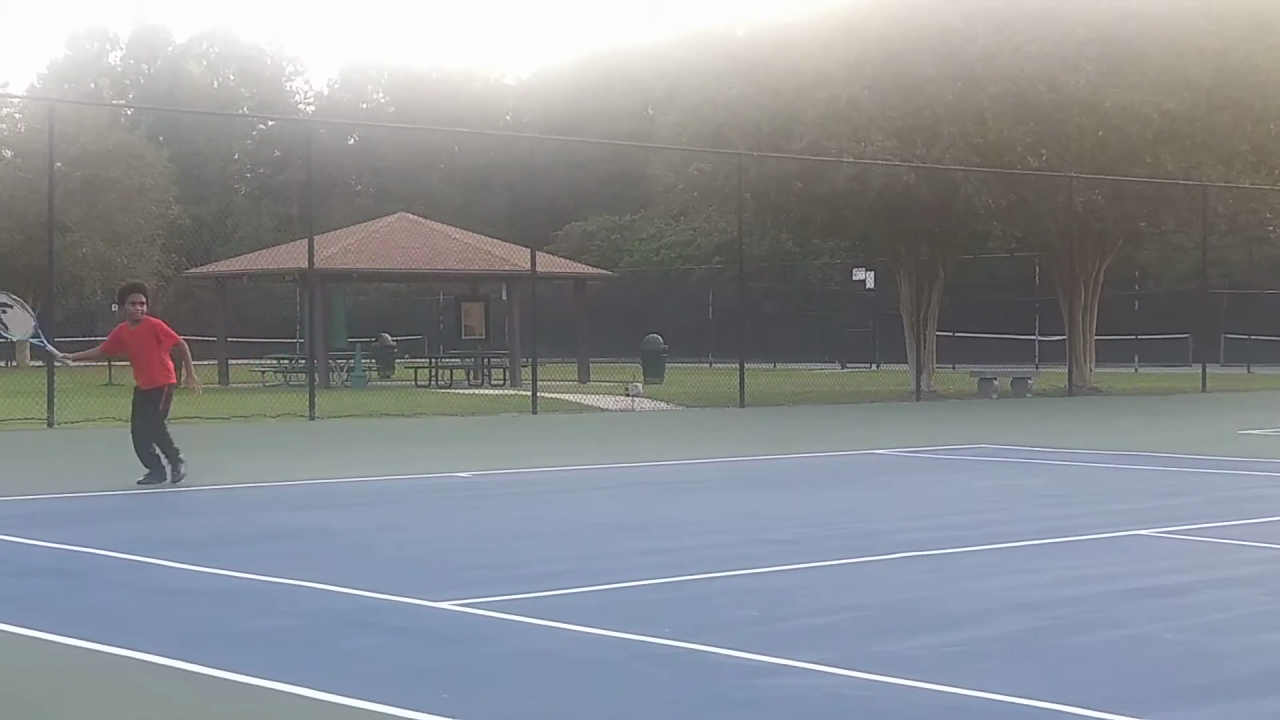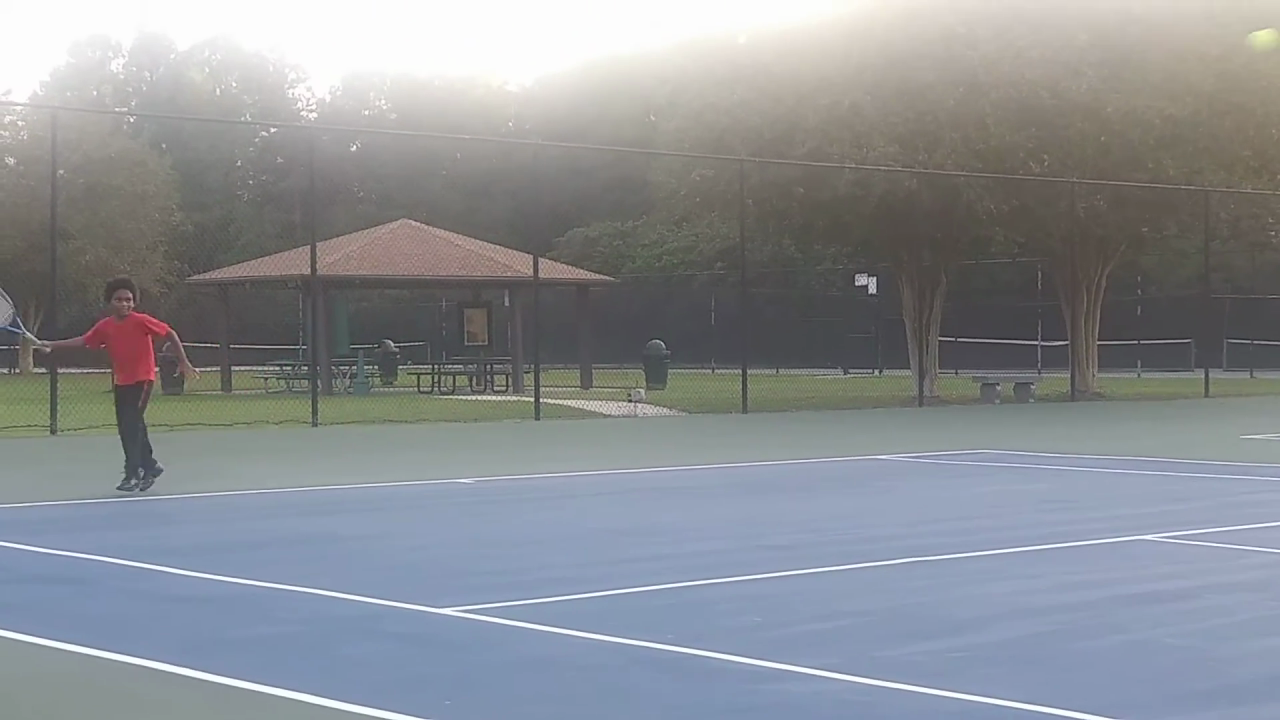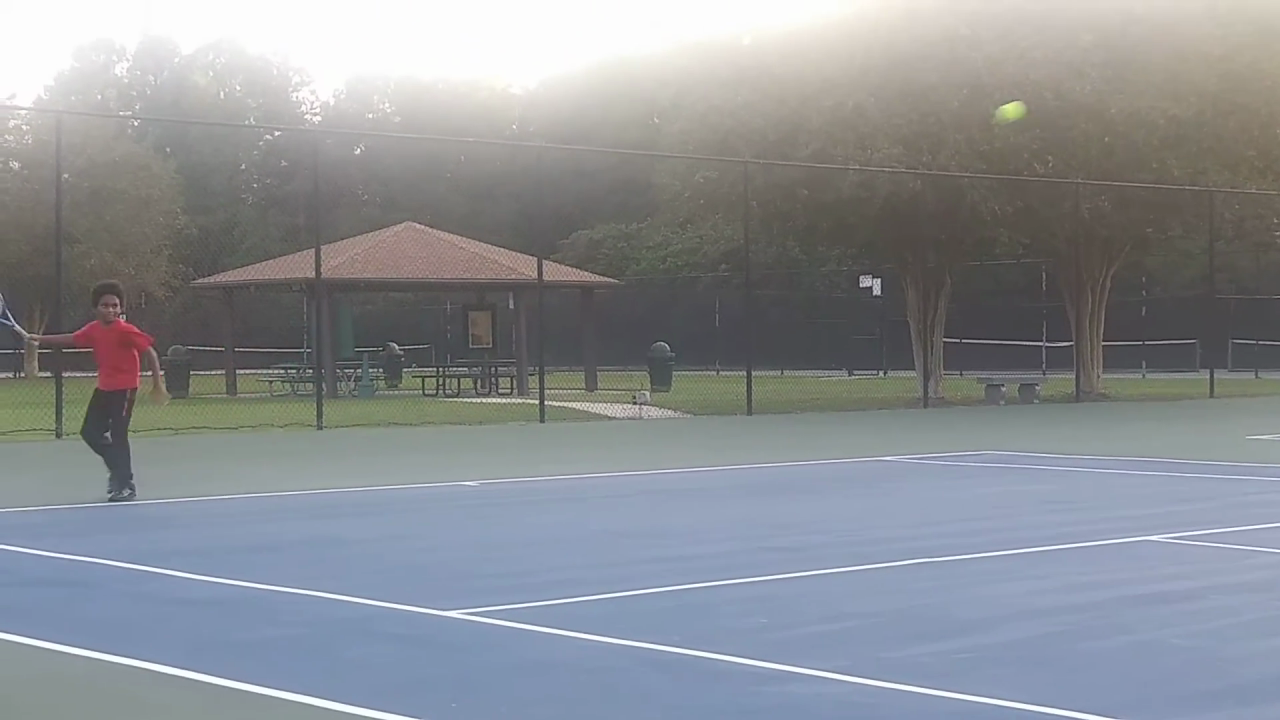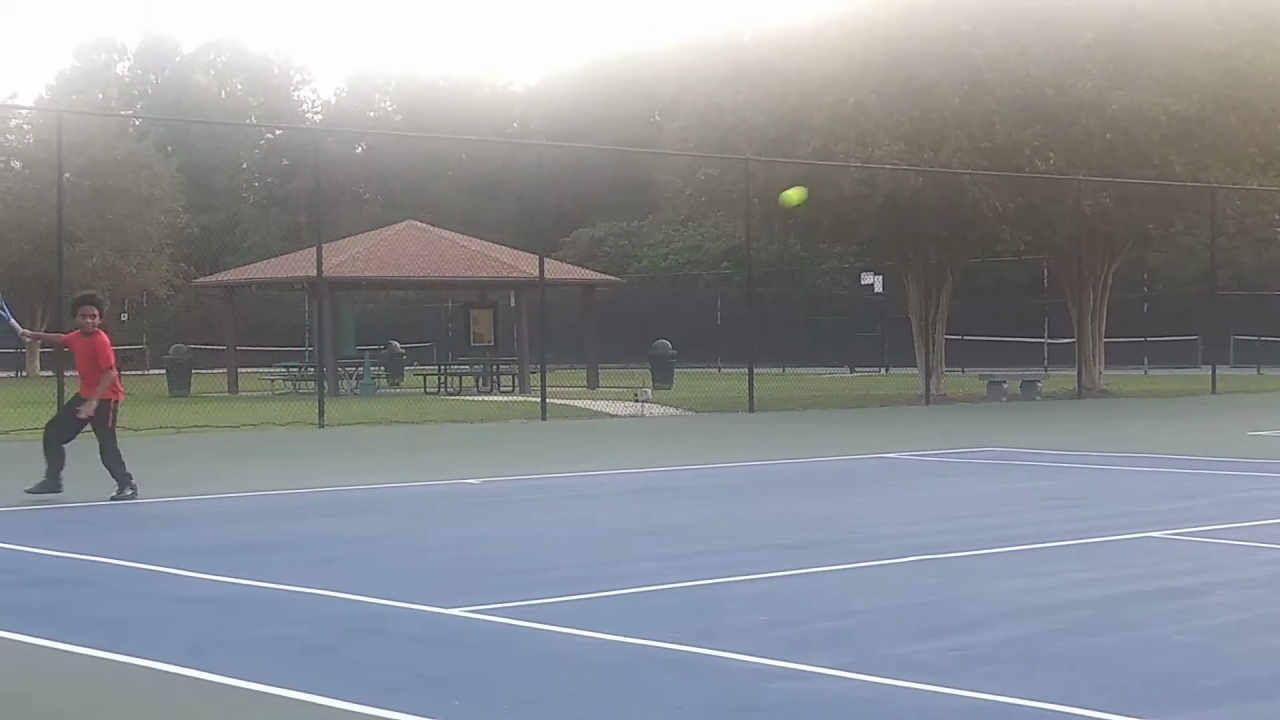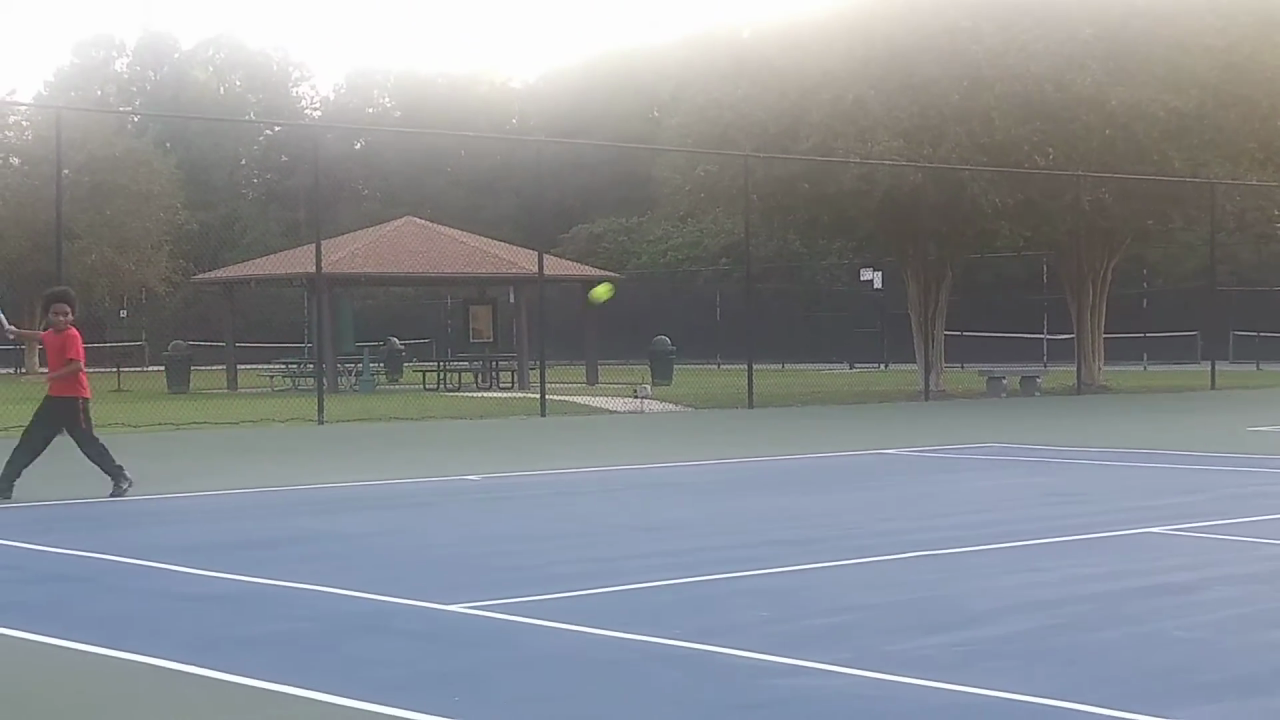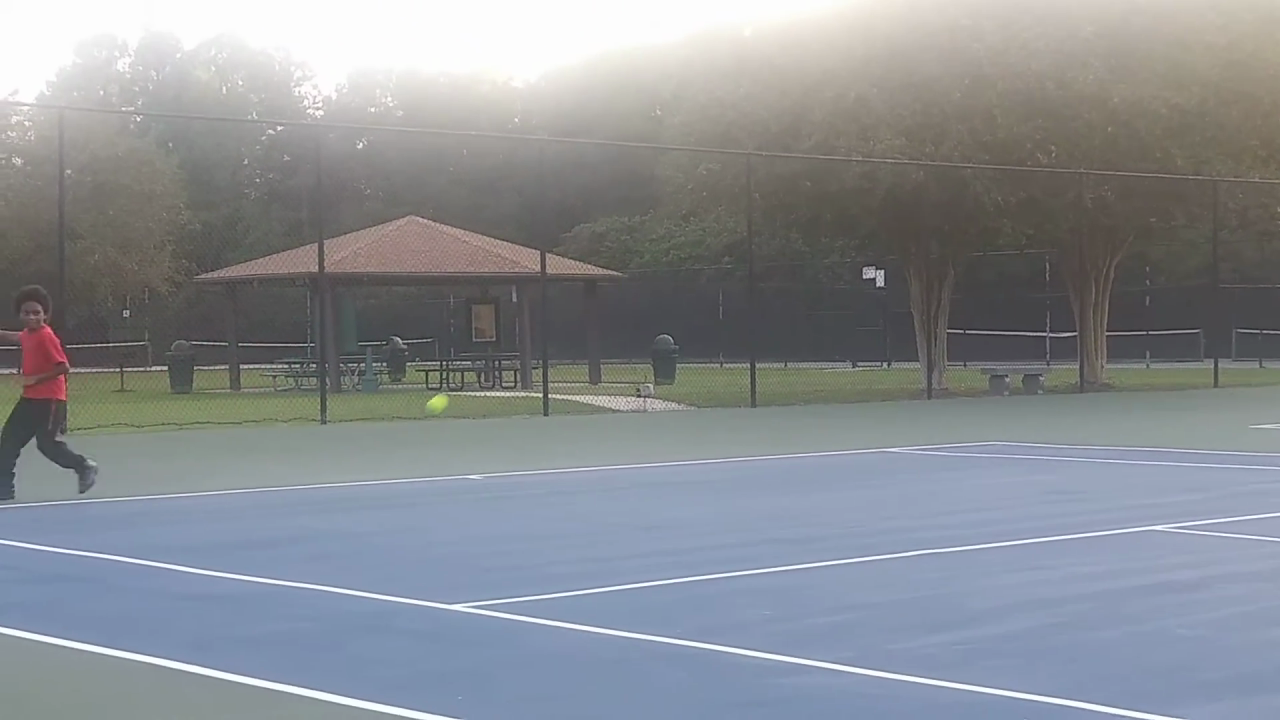
dt=0.1s
person 1, frame 1
left shoulder: (155, 325)
right shoulder: (120, 332)
left elbow: (182, 345)
right elbow: (100, 351)
left wrist: (190, 373)
right wrist: (73, 357)
left hip: (162, 383)
right hip: (142, 386)
left knee: (153, 426)
right knee: (138, 431)
left ankle: (175, 459)
right ankle: (156, 470)
person 1, frame 2
left shoulder: (141, 320)
right shoulder: (105, 326)
left elbow: (170, 334)
right elbow: (82, 341)
left wrist: (184, 362)
right wrist: (52, 345)
left hip: (141, 381)
right hip: (121, 383)
left knee: (132, 426)
right knee: (128, 429)
left ankle: (134, 475)
right ankle: (150, 465)
person 1, frame 3
left shoulder: (124, 330)
right shoulder: (93, 329)
left elbow: (149, 352)
right elbow: (71, 339)
left wrist: (158, 383)
right wrist: (41, 339)
left hip: (124, 388)
right hip: (103, 387)
left knee: (118, 434)
right knee: (89, 432)
left ankle: (126, 484)
right ankle: (119, 471)
person 1, frame 4
left shoulder: (101, 341)
right shoulder: (78, 336)
left elbow: (111, 373)
right elbow: (62, 339)
left wrist: (95, 402)
right wrist: (32, 335)
left hip: (105, 398)
right hip: (83, 396)
left knee: (107, 443)
right knee: (53, 433)
left ankle: (127, 485)
right ankle: (53, 480)
person 1, frame 5
left shoulder: (71, 336)
right shoulder: (53, 334)
left elbow: (77, 366)
left wrist: (47, 377)
right wrist: (17, 332)
left hip: (74, 397)
right hip: (55, 396)
left knee: (86, 442)
right knee: (30, 439)
left ankle: (120, 478)
person 1, frame 6
left shoulder: (45, 336)
right shoulder: (27, 333)
left elbow: (63, 367)
left wrist: (33, 379)
left hip: (49, 397)
right hip: (29, 398)
left knee: (48, 444)
left ankle: (84, 467)
